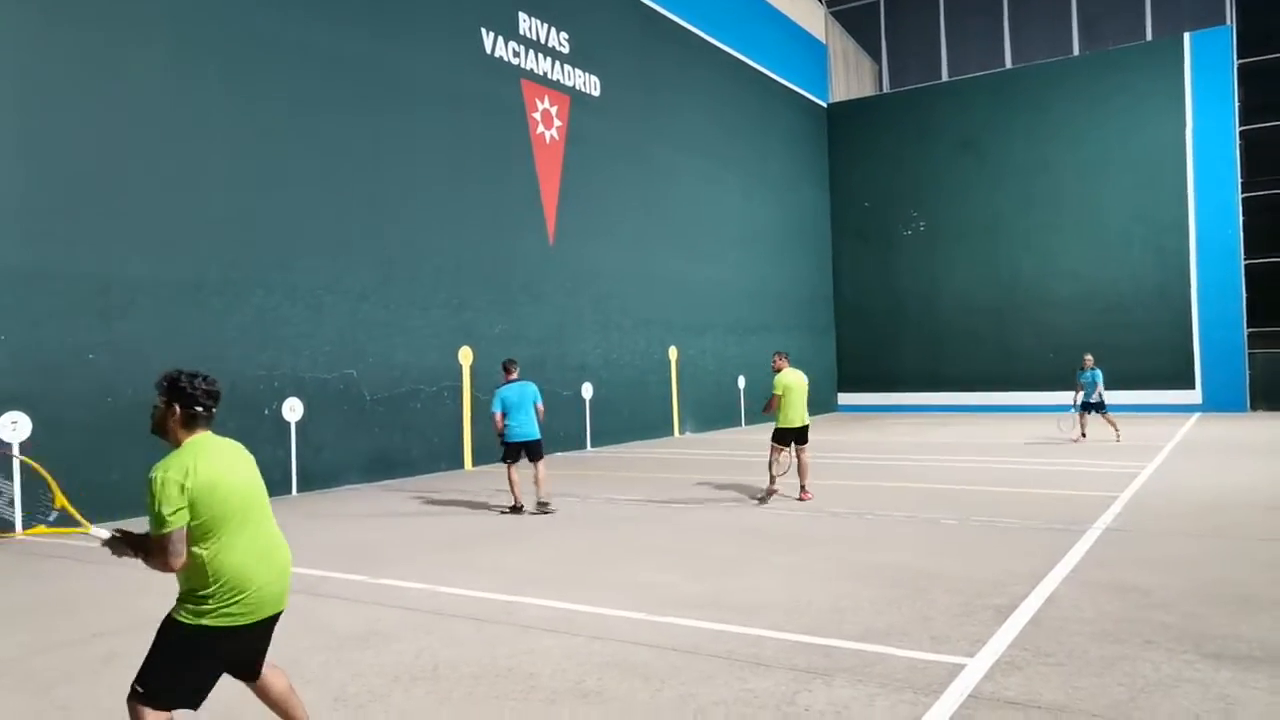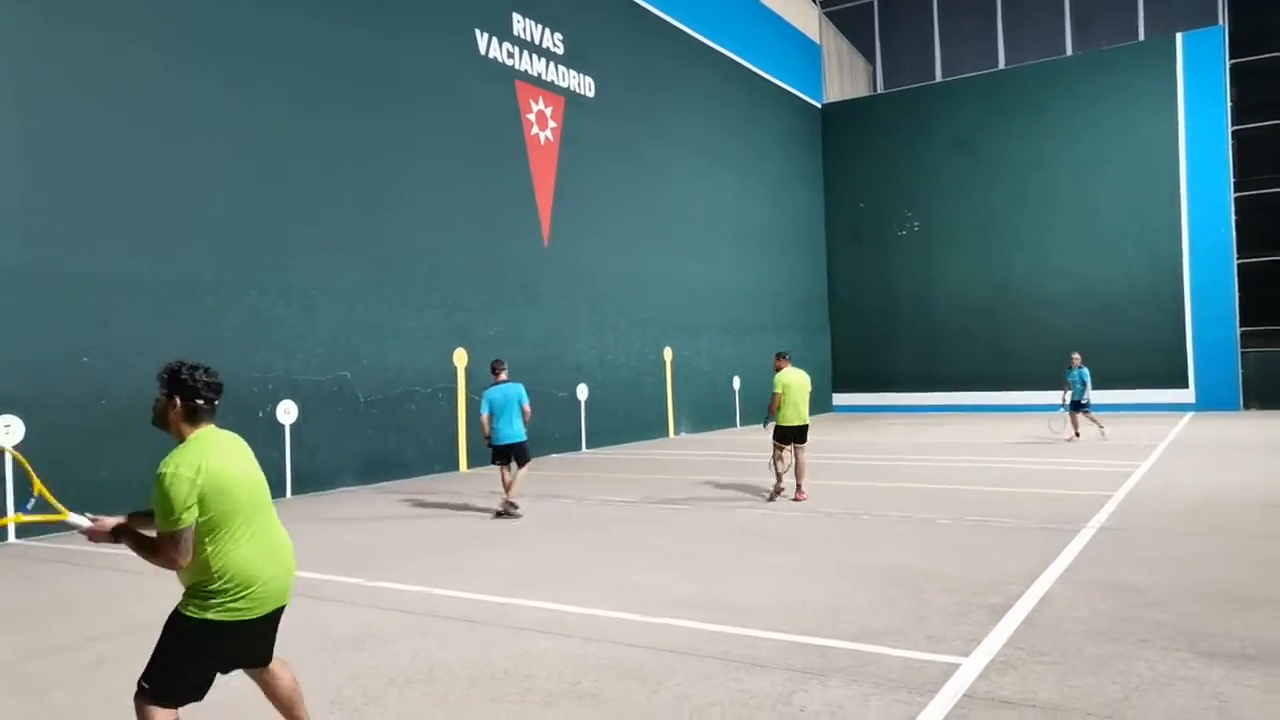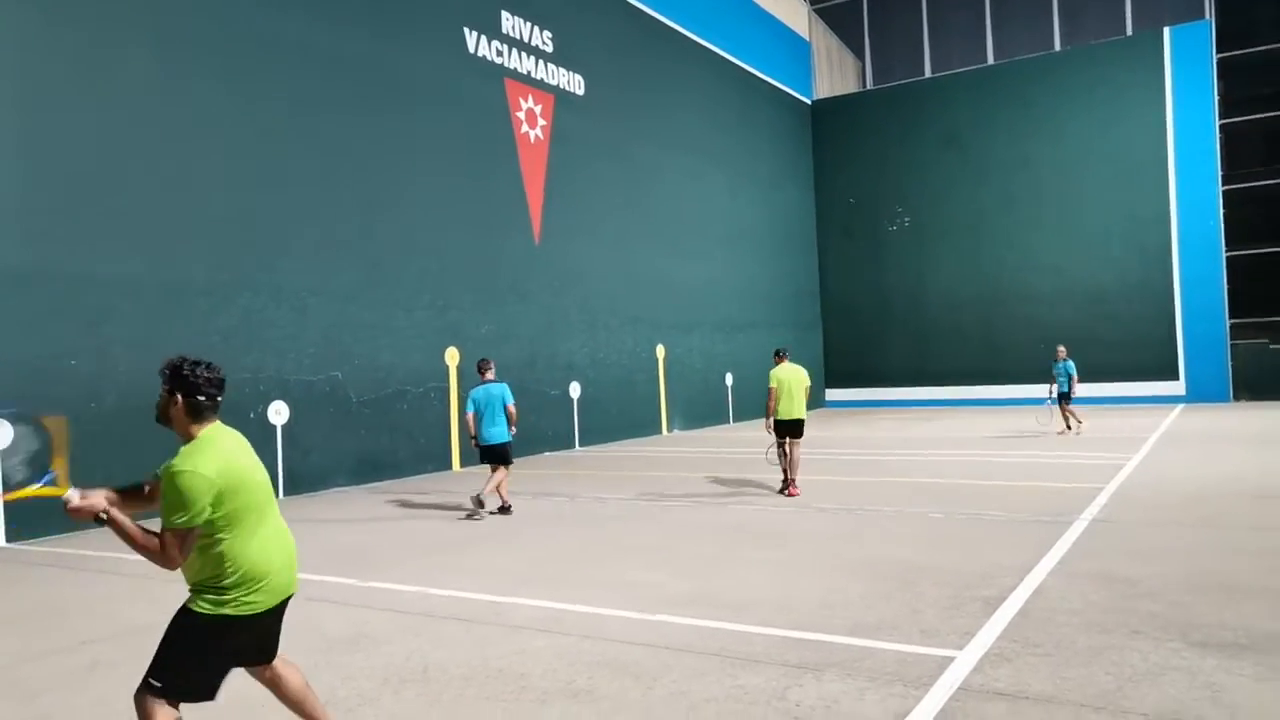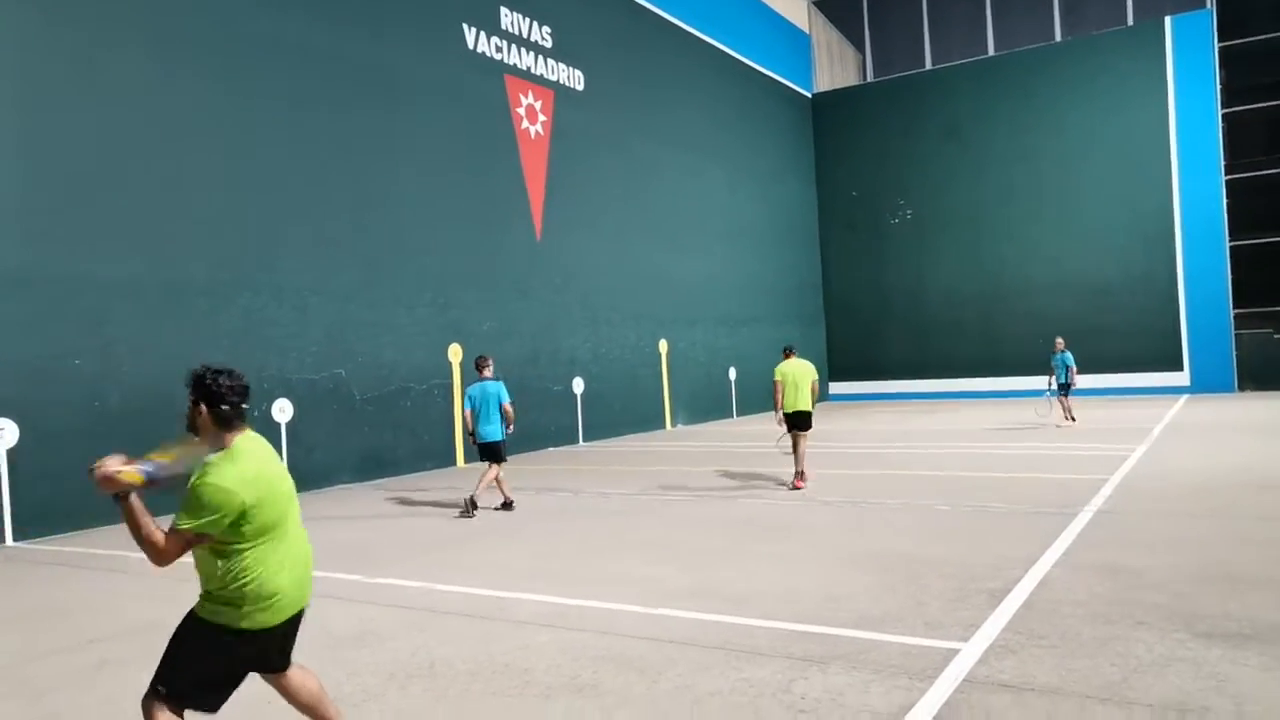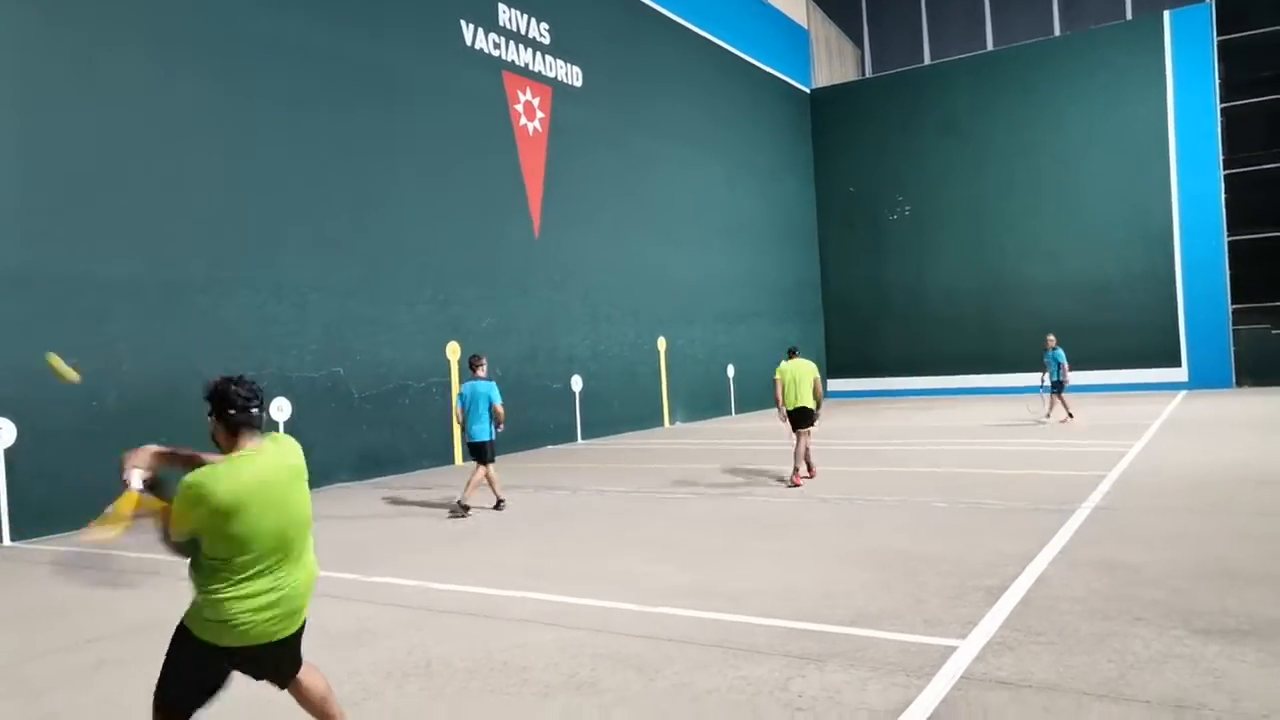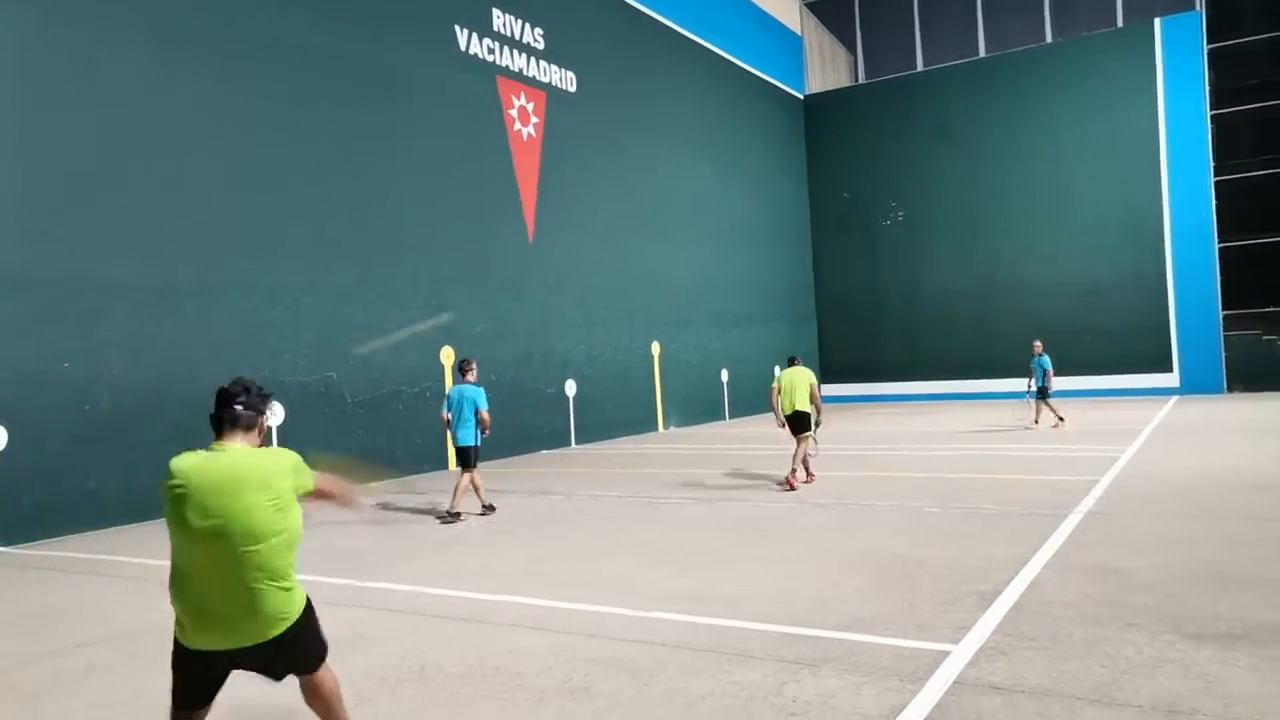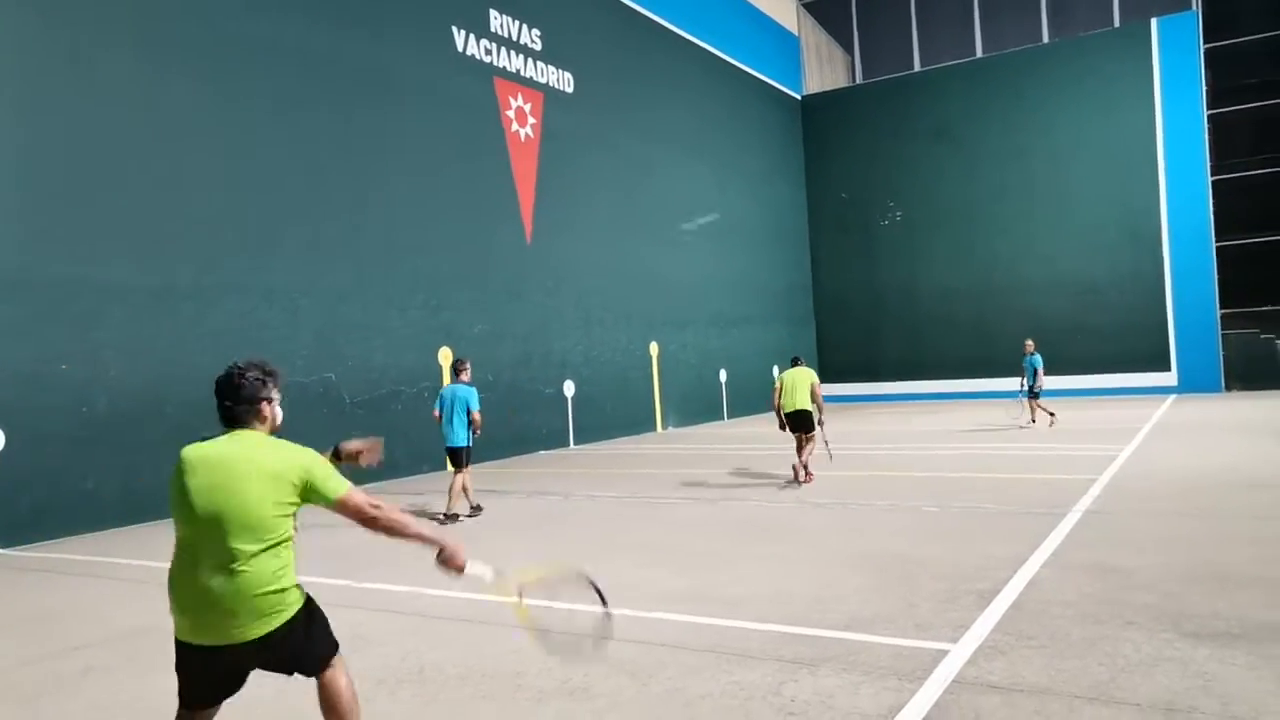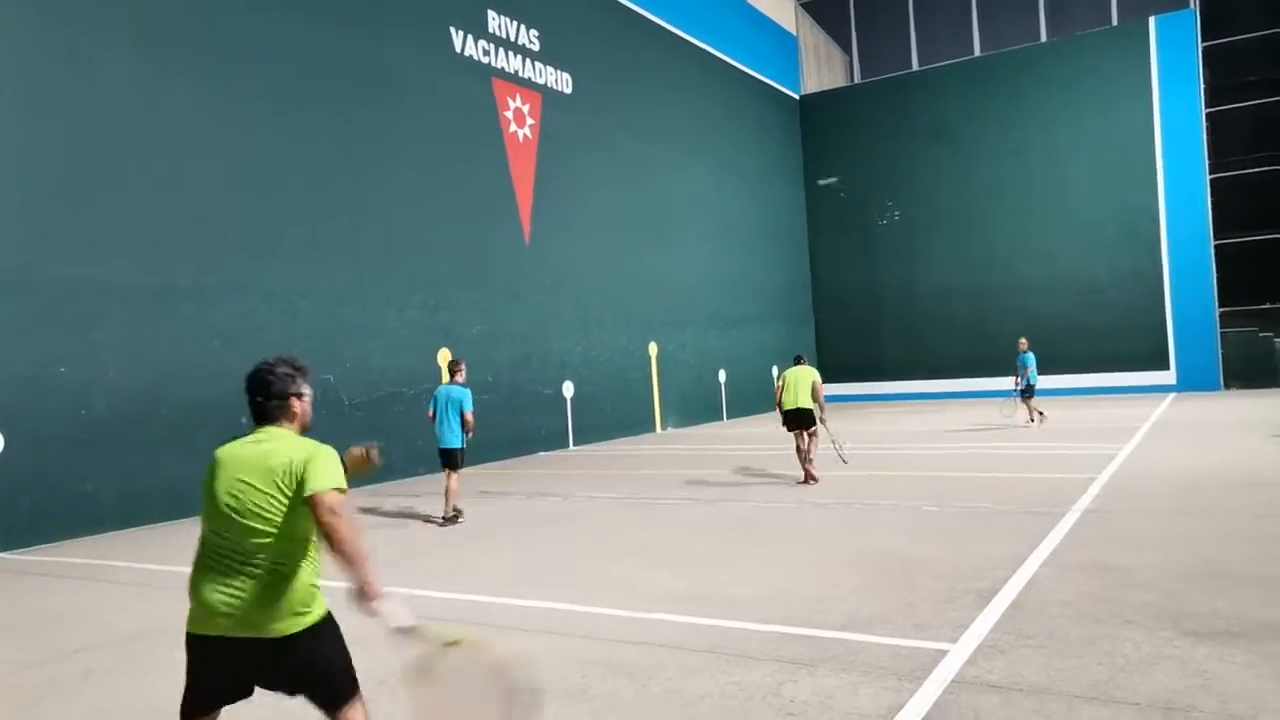
dt=0.1s
person 1, frame 1
left shoulder: (170, 472)
right shoulder: (234, 451)
left elbow: (171, 560)
left wrist: (132, 545)
right wrist: (142, 540)
left hip: (223, 606)
right hip: (270, 590)
right knee: (252, 670)
person 1, frame 2
left shoulder: (177, 468)
right shoulder: (232, 443)
left elbow: (176, 556)
left wrist: (122, 534)
right wrist: (126, 522)
left hip: (227, 601)
right hip: (272, 585)
right knee: (260, 663)
person 1, frame 3
left shoulder: (191, 468)
right shoulder: (224, 437)
left elbow: (170, 556)
right elbow: (158, 492)
left wrist: (107, 515)
right wrist: (108, 499)
left hip: (234, 596)
right hip: (273, 581)
right knee: (264, 662)
person 1, frame 4
left shoulder: (217, 483)
right shoulder: (253, 443)
left elbow: (163, 552)
left wrist: (126, 495)
right wrist: (128, 471)
left hip: (243, 610)
right hip: (289, 594)
right knee: (279, 671)
person 1, frame 5
left shoulder: (202, 486)
right shoulder: (287, 451)
left elbow: (177, 541)
right wrist: (164, 453)
left hip: (221, 623)
right hip: (287, 609)
right knee: (292, 673)
person 1, frame 6
left shoulder: (178, 474)
right shoulder: (283, 463)
right elbow: (321, 486)
right wrist: (342, 490)
left hip: (199, 629)
right hip: (277, 615)
right knee: (314, 669)
person 1, frame 7
left shoulder: (188, 459)
right shoulder: (293, 459)
right elbow: (367, 509)
left wrist: (334, 458)
right wrist: (438, 542)
right hip: (272, 610)
right knee: (330, 668)
person 1, frame 8
left shoulder: (225, 457)
right shoulder: (316, 457)
right elbow: (331, 515)
left wrist: (342, 466)
right wrist: (364, 577)
left hip: (214, 620)
right hip: (291, 621)
